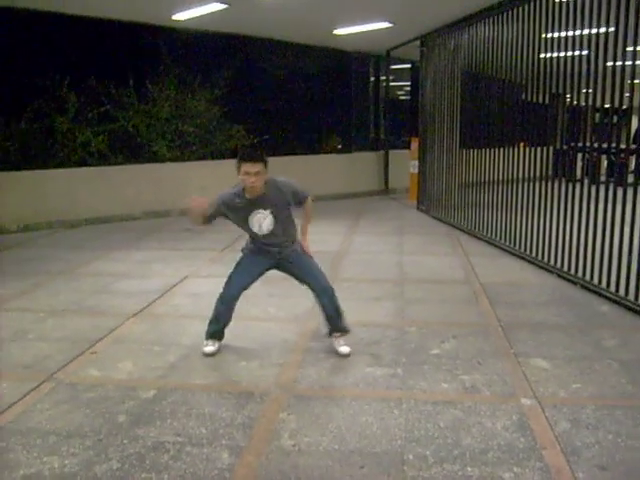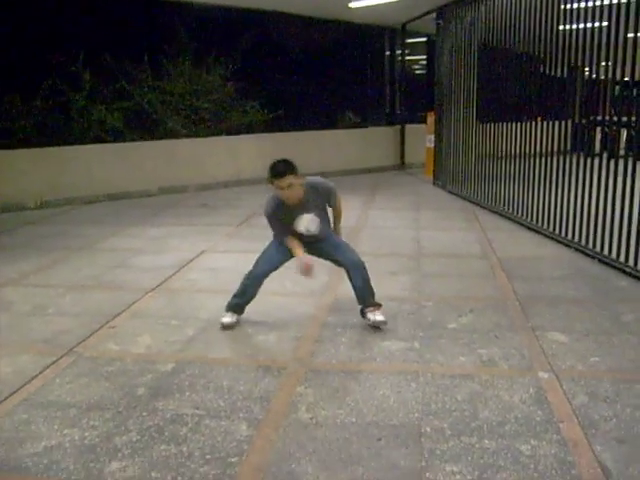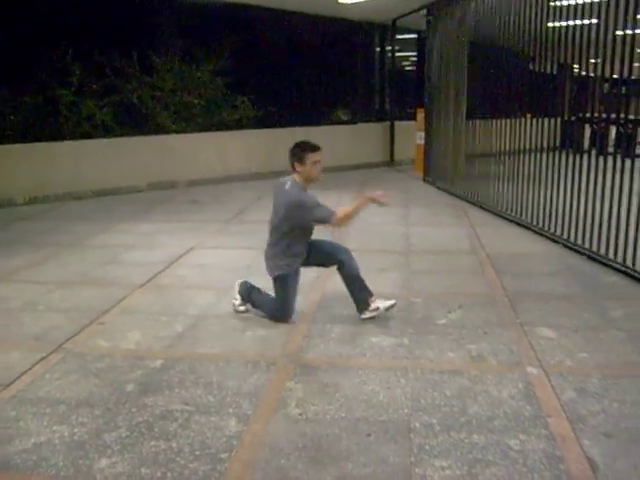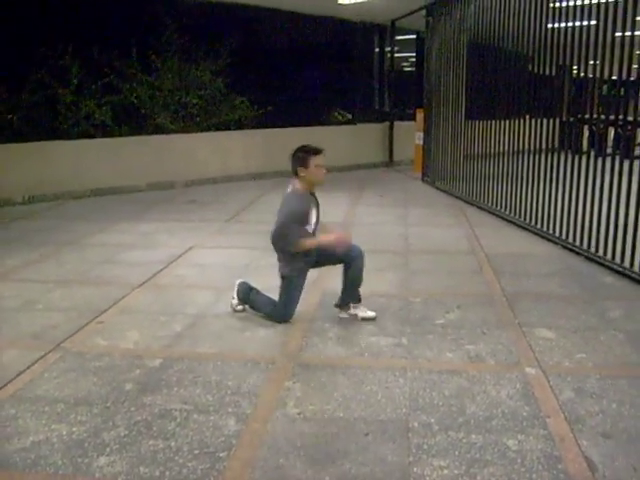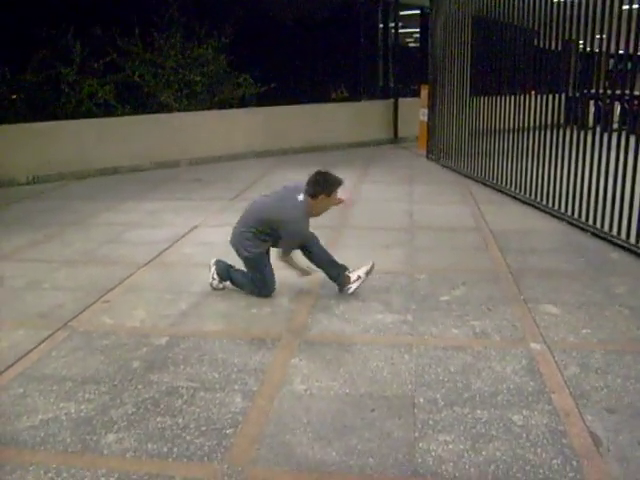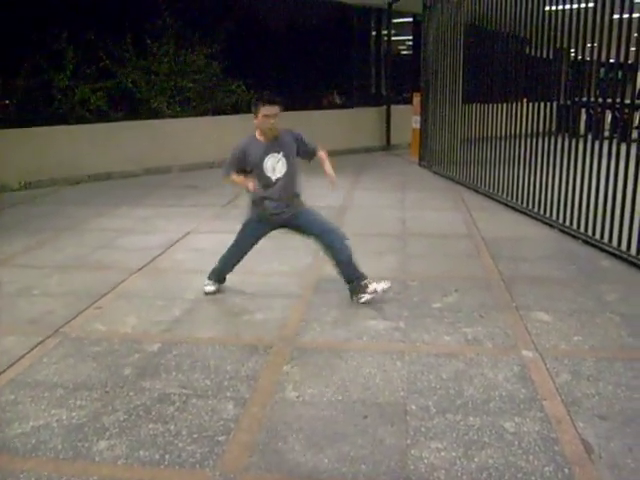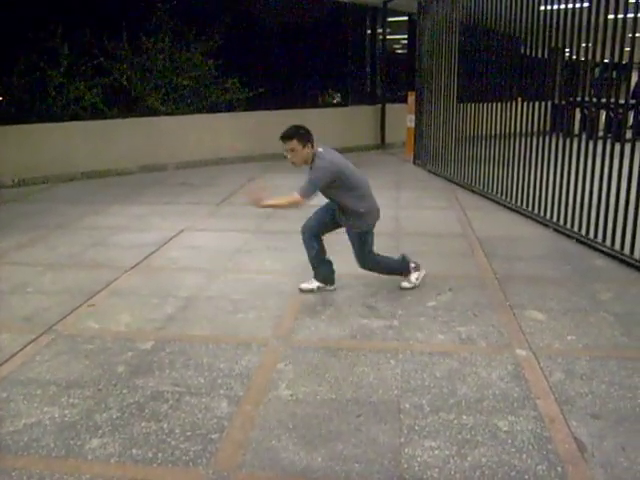
dt=0.7s
person 1, frame 1
left shoulder: (282, 188)
right shoulder: (229, 199)
left elbow: (306, 201)
right elbow: (200, 221)
left wrist: (304, 235)
right wrist: (197, 209)
left hip: (290, 250)
right hip: (257, 253)
left knee: (323, 287)
right knee: (229, 293)
left ankle: (337, 333)
right ankle: (213, 336)
person 1, frame 2
left shoulder: (317, 186)
right shoulder: (272, 208)
left elbow: (335, 200)
right elbow: (288, 237)
left wrist: (337, 226)
right wrist: (301, 256)
left hip: (322, 237)
right hip: (290, 240)
left knee: (355, 263)
right knee: (257, 272)
left ankle: (370, 308)
right ankle: (234, 310)
person 1, frame 3
left shoulder: (285, 183)
right shoulder: (299, 198)
right elbow: (337, 221)
left wrist: (319, 217)
right wrist: (367, 199)
left hip: (299, 247)
right hip: (284, 259)
left knee: (342, 254)
right knee: (282, 315)
left ankle: (367, 304)
right ankle: (245, 290)
person 1, frame 4
left shoulder: (305, 189)
right shoulder: (293, 207)
right elbow: (295, 244)
right wrist: (328, 239)
left hip: (312, 249)
right hip: (294, 261)
left knee: (355, 254)
right knee: (282, 315)
left ankle: (348, 305)
right ankle: (243, 292)
person 1, frame 5
left shoulder: (301, 190)
right shoulder: (296, 221)
right elbow: (284, 256)
left wrist: (332, 204)
right wrist: (301, 270)
left hip: (264, 229)
right hip: (248, 239)
left knee: (309, 240)
right knee: (265, 290)
left ankle: (344, 278)
right ankle: (222, 270)
person 1, frame 6
left shoulder: (290, 137)
right shoulder: (246, 148)
left elbow: (316, 152)
right elbow: (230, 173)
left wrist: (328, 167)
right wrist: (246, 182)
left hip: (292, 208)
right hip: (262, 211)
left knee: (334, 239)
right knee: (238, 249)
left ankle: (360, 287)
right ankle: (215, 279)
person 1, frame 7
left shoulder: (323, 167)
right shoulder: (320, 153)
left elbow: (298, 200)
left wrist: (264, 203)
left hip: (361, 212)
right hip: (341, 204)
left knee: (365, 260)
right knee: (309, 231)
left ankle: (410, 268)
right ankle: (324, 279)
